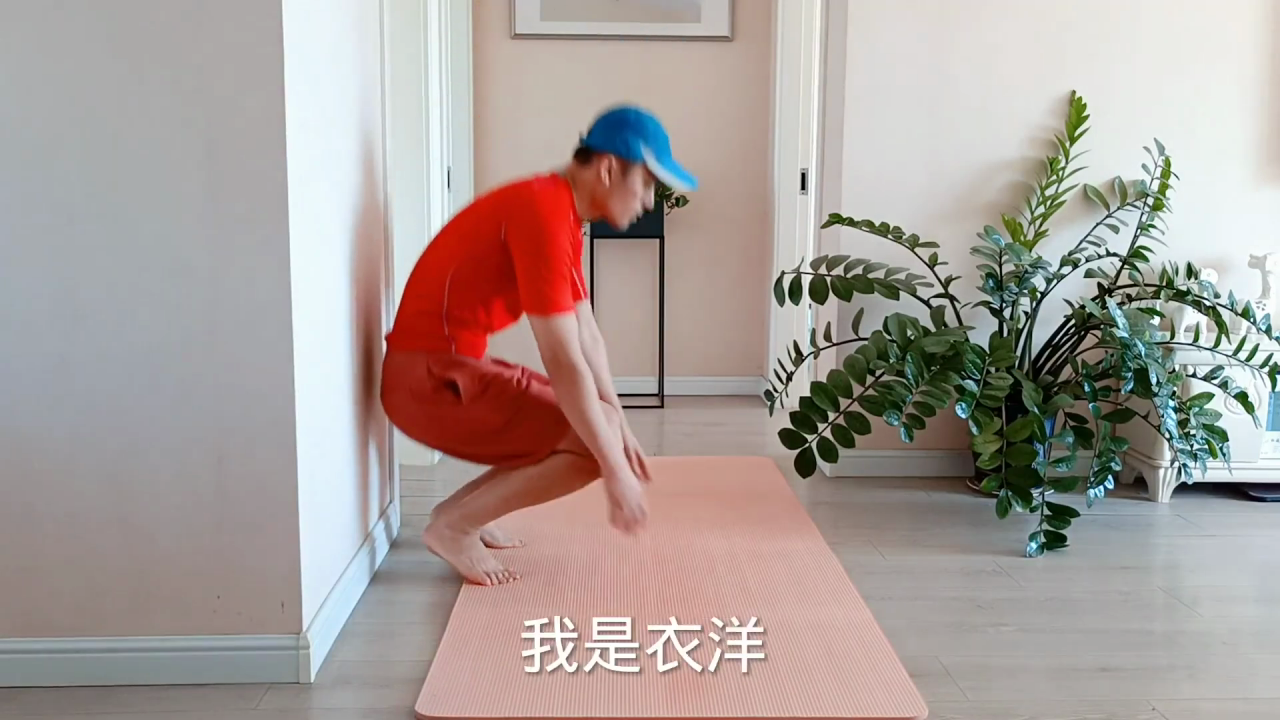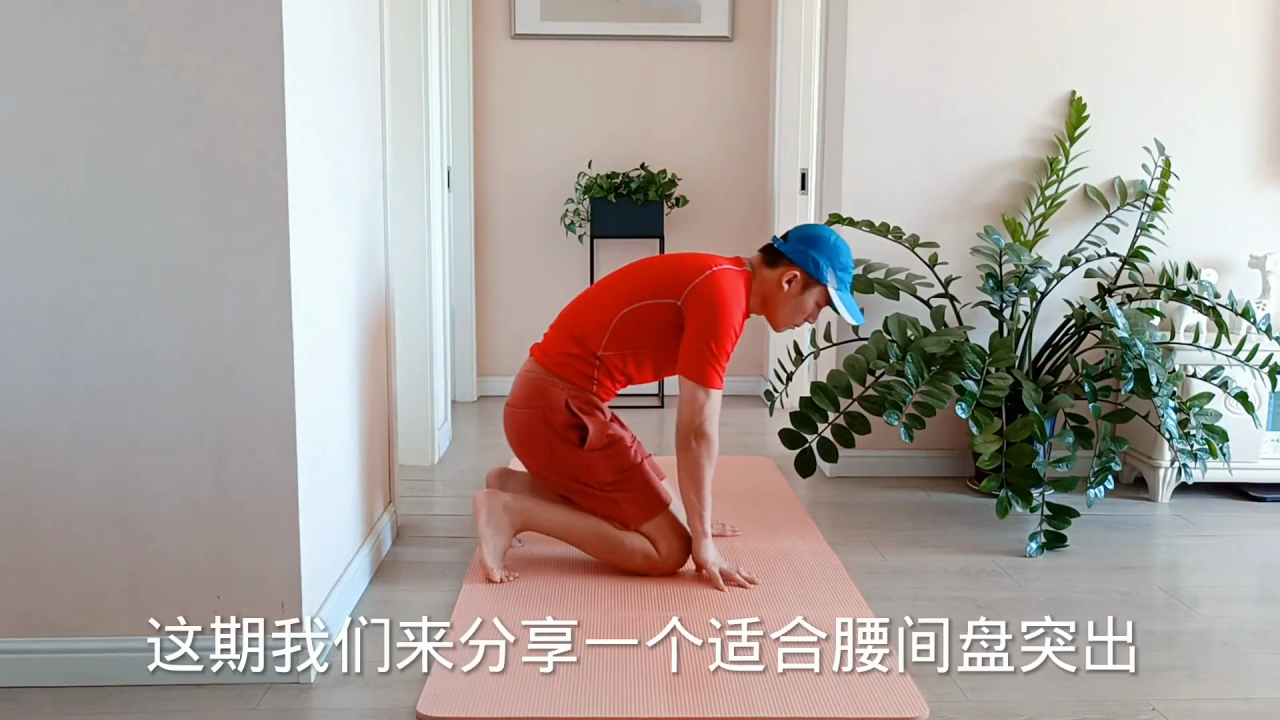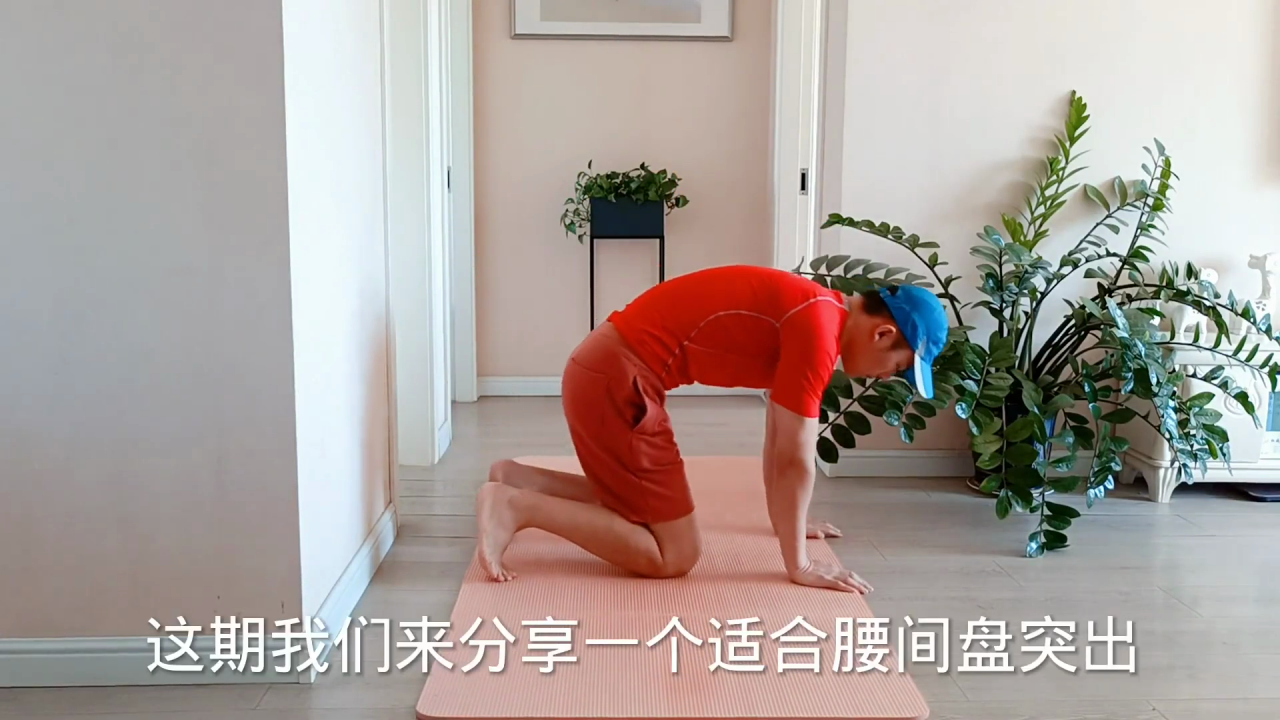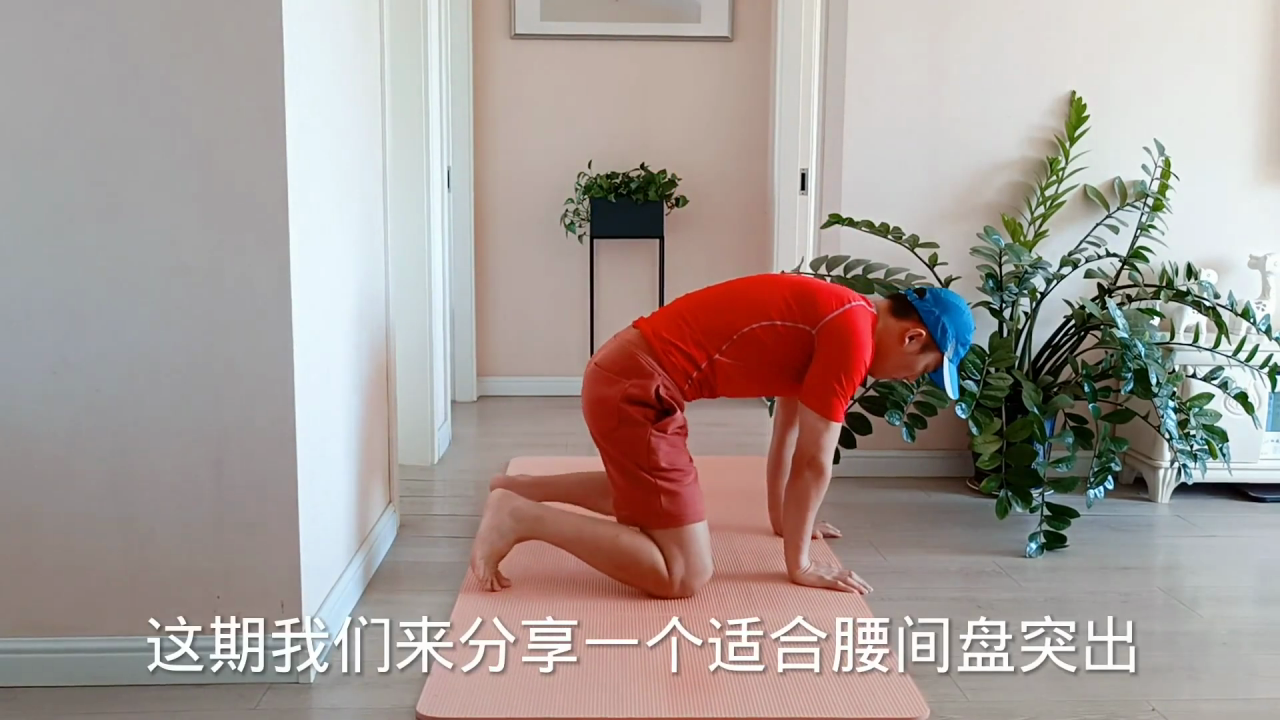
dt=1s
person 1, frame 1
left shoulder: (562, 212)
right shoulder: (543, 214)
left elbow: (586, 337)
right elbow: (564, 360)
left wrist: (618, 427)
right wrist: (613, 468)
left hip: (449, 367)
right hip: (428, 380)
left knee: (599, 430)
right knee: (593, 447)
left ankle: (467, 513)
right ankle: (455, 523)
person 1, frame 2
left shoulder: (723, 282)
right shoulder: (723, 296)
left elbow: (693, 422)
right elbow: (696, 431)
left wrist: (694, 520)
right wrist: (702, 541)
left hip: (555, 396)
right hip: (558, 407)
left knee: (651, 512)
right knee: (668, 551)
left ankle: (515, 486)
right ankle: (512, 511)
person 1, frame 3
left shoulder: (810, 311)
right shoulder: (818, 329)
left elbow: (779, 435)
right elbow: (795, 460)
left wrist: (785, 520)
right wrist: (798, 564)
left hip: (603, 366)
right hip: (617, 379)
left knee: (638, 507)
right knee: (673, 555)
left ankle: (518, 479)
right ankle: (515, 506)
person 1, frame 4
left shoulder: (830, 314)
right shoulder: (851, 335)
left elbow: (788, 430)
right elbow: (813, 461)
left wrist: (784, 519)
right wrist: (798, 563)
left hip: (620, 370)
right hip: (636, 391)
left knee: (648, 496)
right knee: (684, 576)
left ankle: (522, 489)
right ankle: (519, 516)
